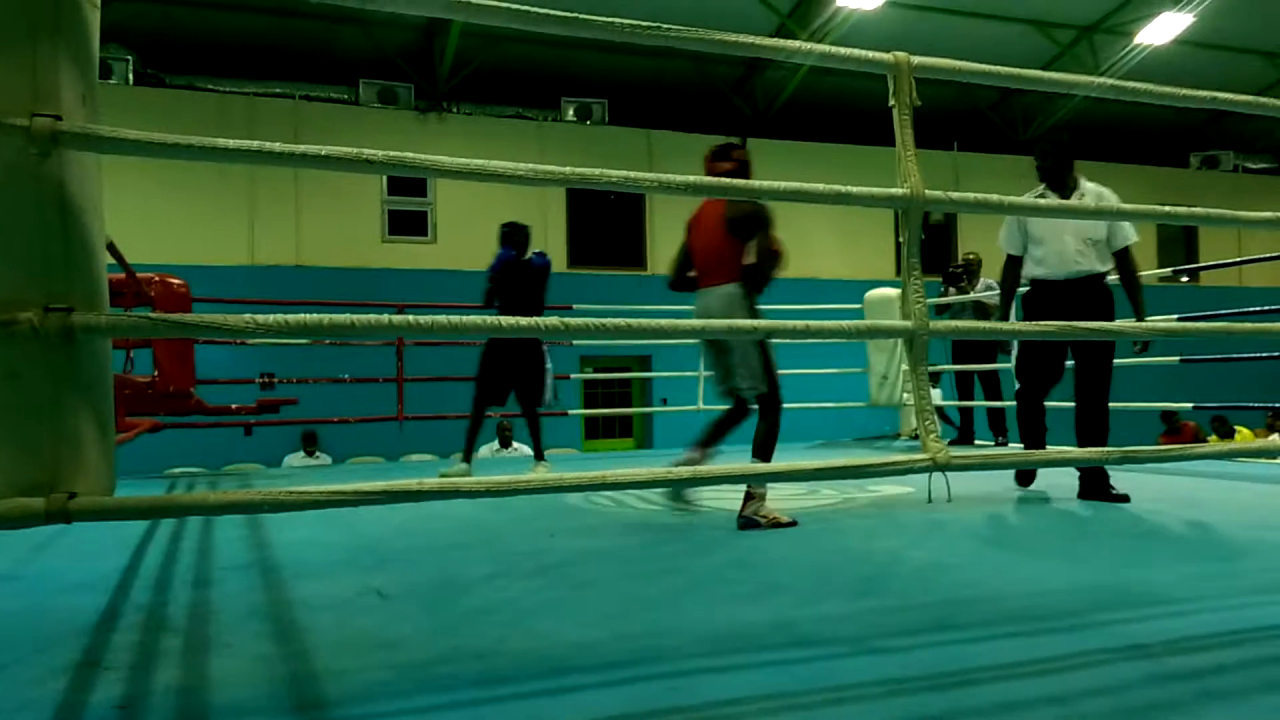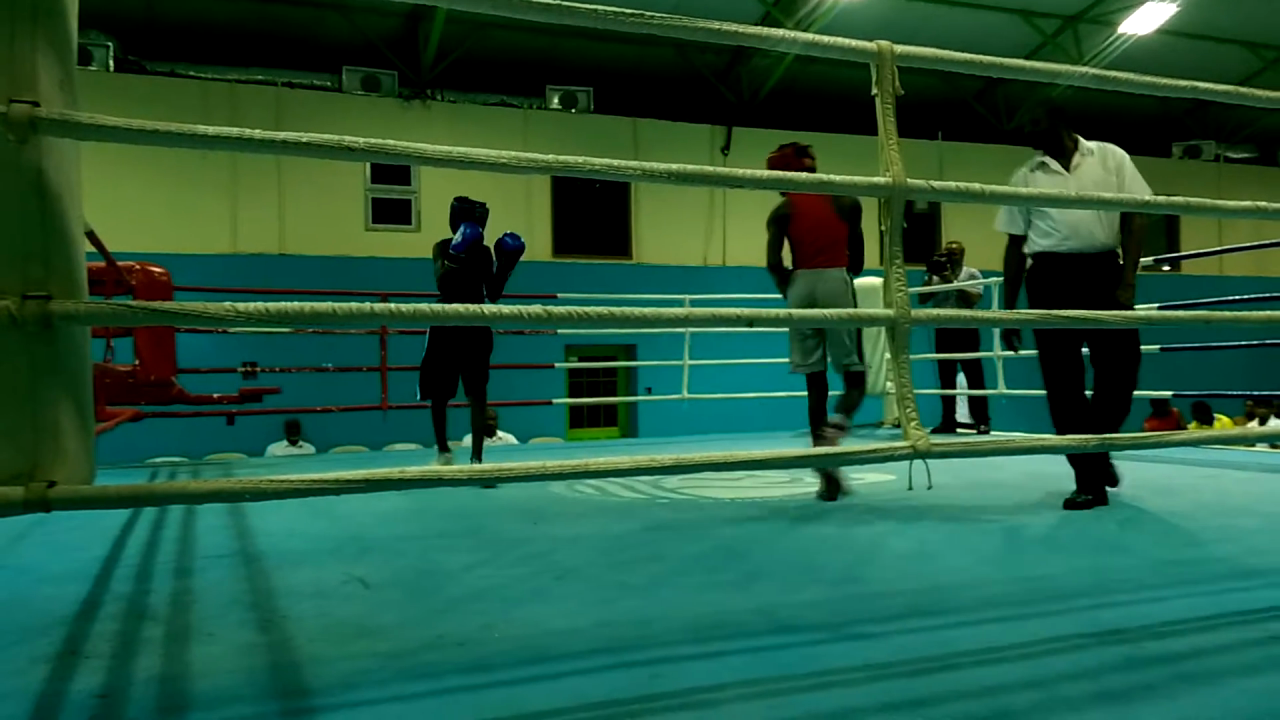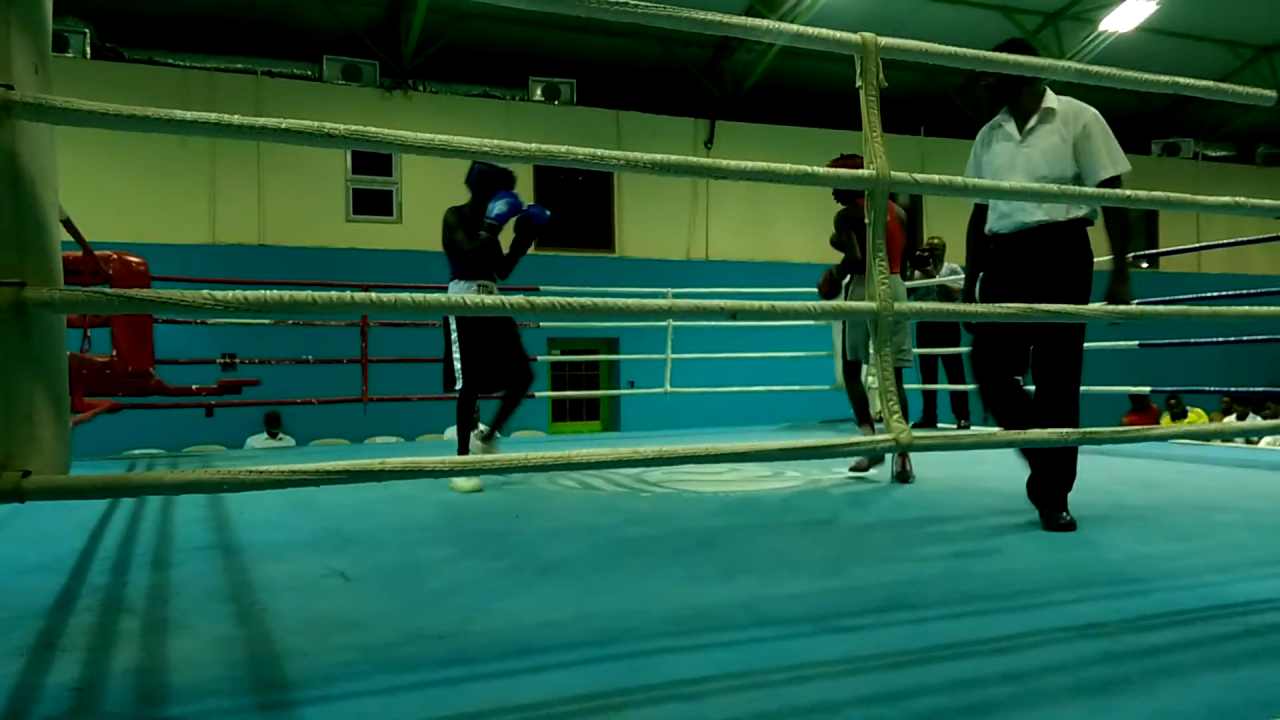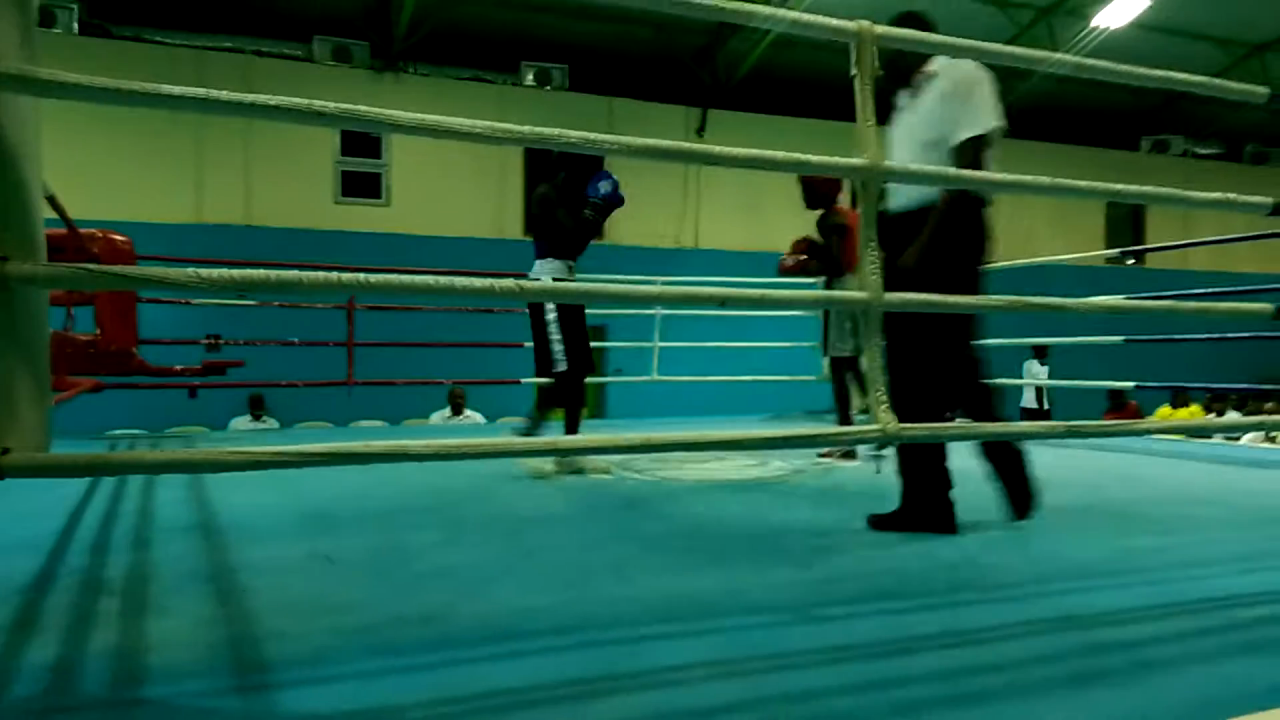
dt=0.7s
person 1, frame 1
left shoulder: (1103, 199)
left elbow: (1124, 259)
right elbow: (1013, 264)
left wrist: (1140, 315)
right wrist: (1003, 318)
left hip: (1092, 298)
right hip: (1044, 299)
left knee: (1094, 391)
right knee: (1033, 384)
left ankle: (1093, 479)
right ankle: (1032, 454)
person 1, frame 2
left shoulder: (1110, 158)
right shoulder: (1025, 178)
left elbow: (1132, 221)
right elbow: (1015, 245)
left wrist: (1128, 281)
right wrist: (1008, 308)
left hip: (1104, 272)
right hip: (1050, 277)
left knee: (1121, 369)
right knee: (1063, 380)
left ankle: (1096, 446)
right ankle: (1089, 479)
person 1, frame 3
left shoulder: (1078, 118)
right shoulder: (988, 136)
left elbow: (1111, 197)
left wrist: (1119, 272)
right wrist: (969, 282)
left hip: (1059, 252)
right hip: (1003, 258)
left knee: (1055, 373)
right knee: (991, 370)
left ankle: (1053, 492)
right ankle: (1047, 461)
person 1, frame 4
left shoulder: (963, 77)
right shoulder: (902, 101)
left elbow: (967, 167)
left wrist: (922, 242)
right wrist: (894, 249)
left hip: (946, 232)
right hip: (906, 235)
left knee: (949, 365)
right knee: (909, 365)
left ankle: (1009, 464)
right ankle: (925, 499)
person 2, frame 1
left shoulder: (698, 216)
right shoulder: (750, 209)
left elbow: (676, 280)
right elbow: (763, 269)
right wrist: (771, 258)
left hip: (704, 307)
right hip: (734, 304)
left knee: (740, 403)
right knee: (769, 402)
left ankle: (686, 465)
right ankle: (754, 505)
person 2, frame 2
left shoulder: (782, 210)
right shoulder: (847, 203)
left elbow: (773, 264)
right elbow: (856, 262)
left hip: (801, 289)
right hip: (837, 287)
left knee: (815, 383)
right knee: (855, 378)
left ankle: (825, 473)
right ankle: (827, 440)
person 2, frame 3
left shoulder: (848, 214)
right shoulder: (897, 212)
left elbow: (854, 258)
left wrist: (834, 275)
left hip: (863, 290)
right hip: (895, 288)
left knee: (852, 369)
right knee: (894, 375)
left ankle: (870, 438)
right ankle: (902, 456)
person 2, frame 4
left shoulder: (829, 219)
right shoulder: (853, 216)
left elbow: (837, 266)
left wrist: (803, 267)
right wrist: (817, 252)
left hip: (842, 291)
right hip: (860, 288)
left knee: (839, 364)
right knee: (852, 362)
person 3, frame 1
left shoulder: (534, 269)
right shoulder: (502, 267)
left elbow: (538, 309)
right elbow: (488, 302)
left wrist: (539, 282)
right wrist: (496, 277)
left hip: (527, 338)
right hip: (501, 336)
left knee: (528, 404)
right knee: (480, 400)
left ankle: (540, 459)
right ankle: (465, 462)
person 3, frame 2
left shoulder: (484, 251)
right shoulder: (442, 247)
left elbow: (494, 294)
right elbow: (441, 284)
left wrist: (506, 266)
right wrist: (456, 254)
left hip: (477, 323)
right hip: (446, 323)
left knee: (478, 392)
right knee: (439, 393)
left ankle: (477, 460)
right ankle: (443, 448)
person 3, frame 3
left shoulder: (489, 218)
right shoulder: (454, 216)
left elbow: (502, 271)
right elbow: (468, 256)
left wrist: (524, 239)
right wrist: (492, 225)
left knee: (522, 374)
right knee: (471, 383)
left ankle: (489, 435)
person 3, frame 4
left shoulder: (567, 197)
right shoulder: (546, 194)
right elbow: (571, 237)
left wrist: (600, 212)
right wrist: (594, 205)
left hip: (564, 284)
right hip: (549, 283)
left knee: (576, 370)
right knee: (567, 369)
right ankle: (528, 434)
person 4, frame 1
left shoulder: (989, 285)
right shoulder: (953, 288)
left elbow: (991, 310)
right elbow: (938, 311)
left wrist: (969, 292)
right wrist: (947, 287)
left hip: (983, 341)
right hip: (960, 342)
left knee: (991, 389)
right knee: (963, 390)
left ankle: (1000, 433)
right ankle: (966, 433)
person 4, frame 2
left shoulder: (972, 274)
right shoulder: (937, 276)
left elbow: (974, 299)
right elbow: (922, 299)
left wrist: (952, 281)
right wrist: (931, 275)
left hip: (965, 330)
right hip: (943, 331)
left knee: (974, 377)
right knee: (946, 379)
left ankle: (982, 421)
right ankle: (948, 421)
person 4, frame 3
left shoulder: (953, 269)
right shoulder: (918, 271)
left elbow: (955, 294)
left wrist: (934, 276)
right wrist: (913, 270)
left hip: (946, 325)
right hip: (924, 326)
left knee: (955, 373)
right knee: (927, 374)
left ankle: (962, 417)
right ankle: (928, 416)
person 4, frame 4
left shoulder: (940, 262)
right shoulder: (914, 262)
left elbow: (946, 287)
right elbow: (900, 288)
left wrist: (924, 269)
left hip: (936, 317)
right hip: (914, 317)
left knee: (941, 362)
right knee: (915, 363)
left ankle: (948, 407)
right ankle: (915, 408)
